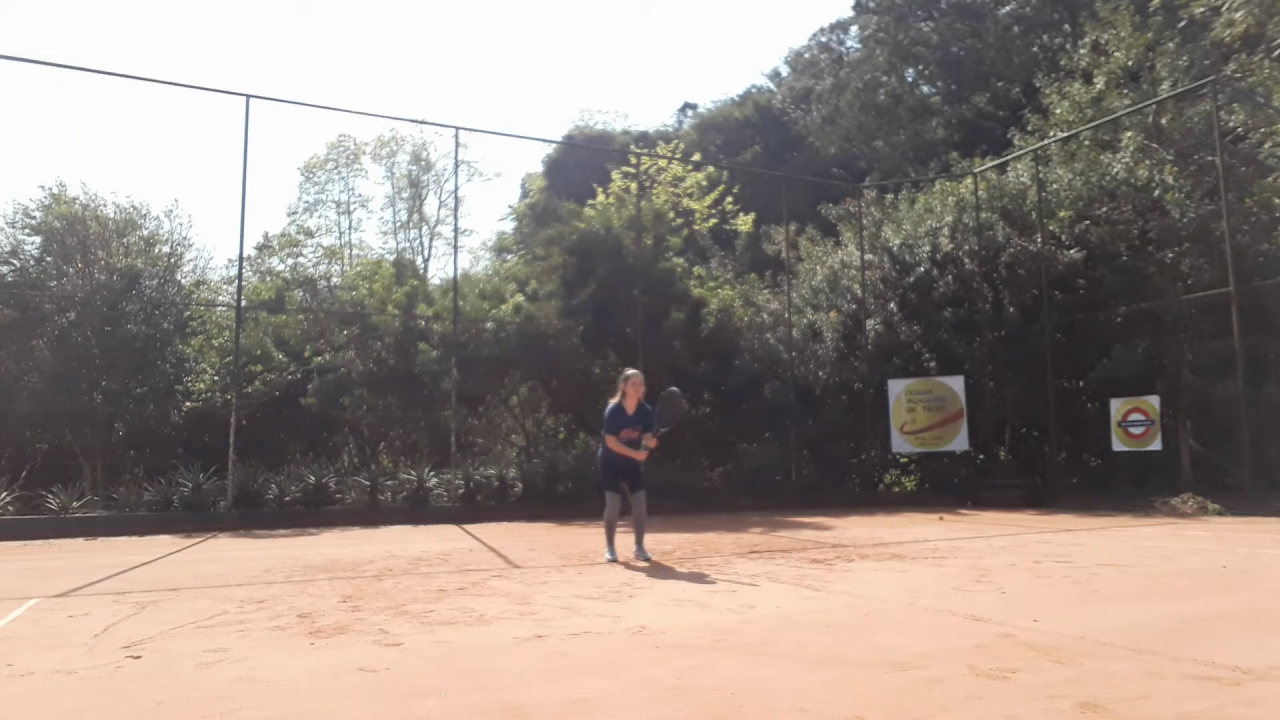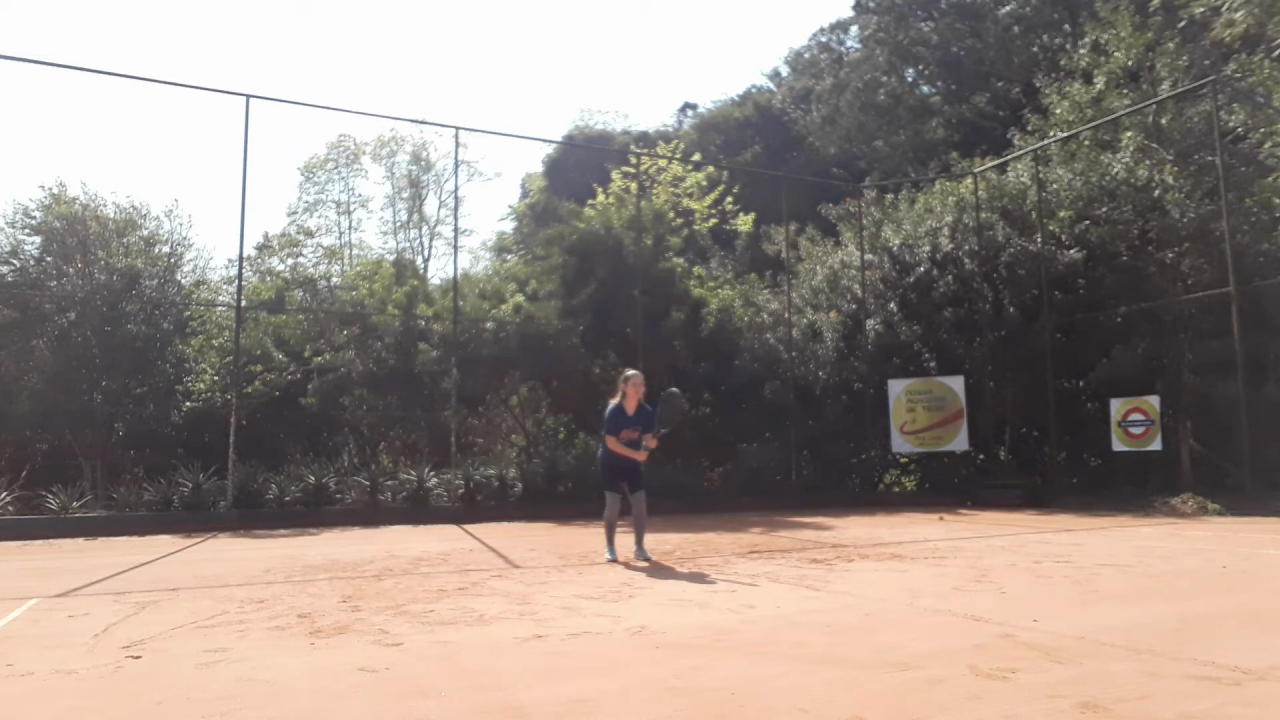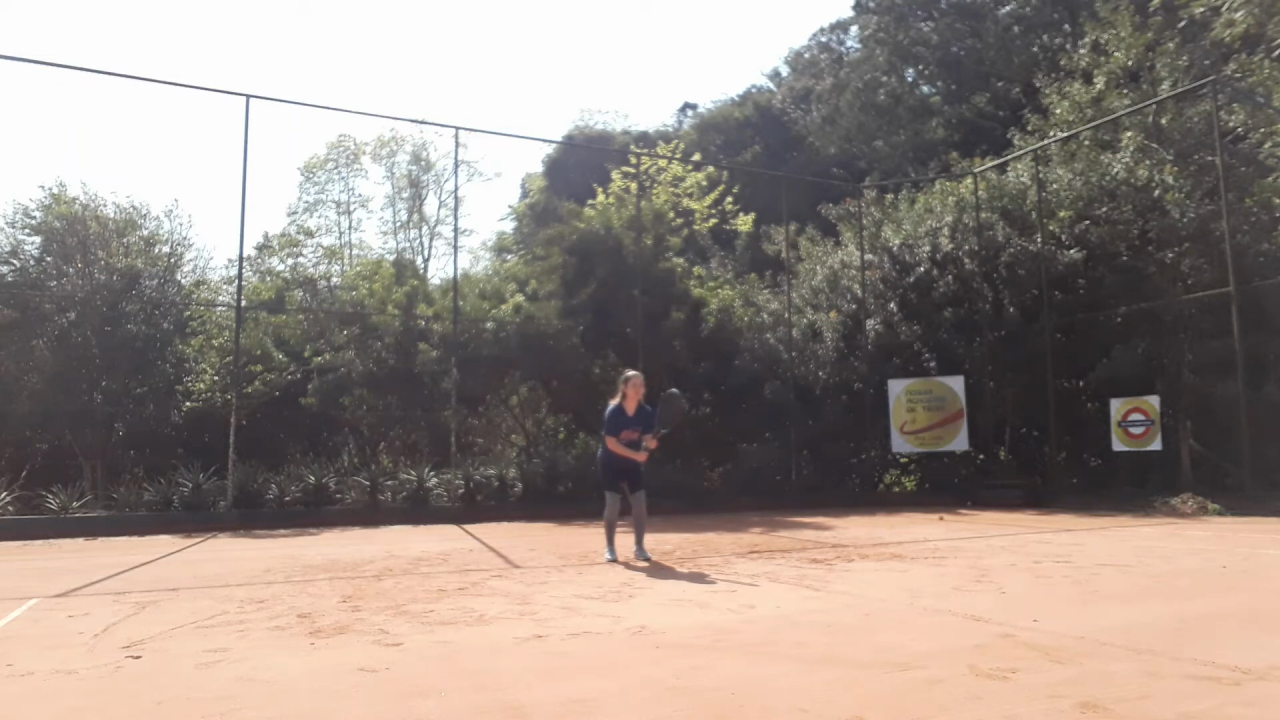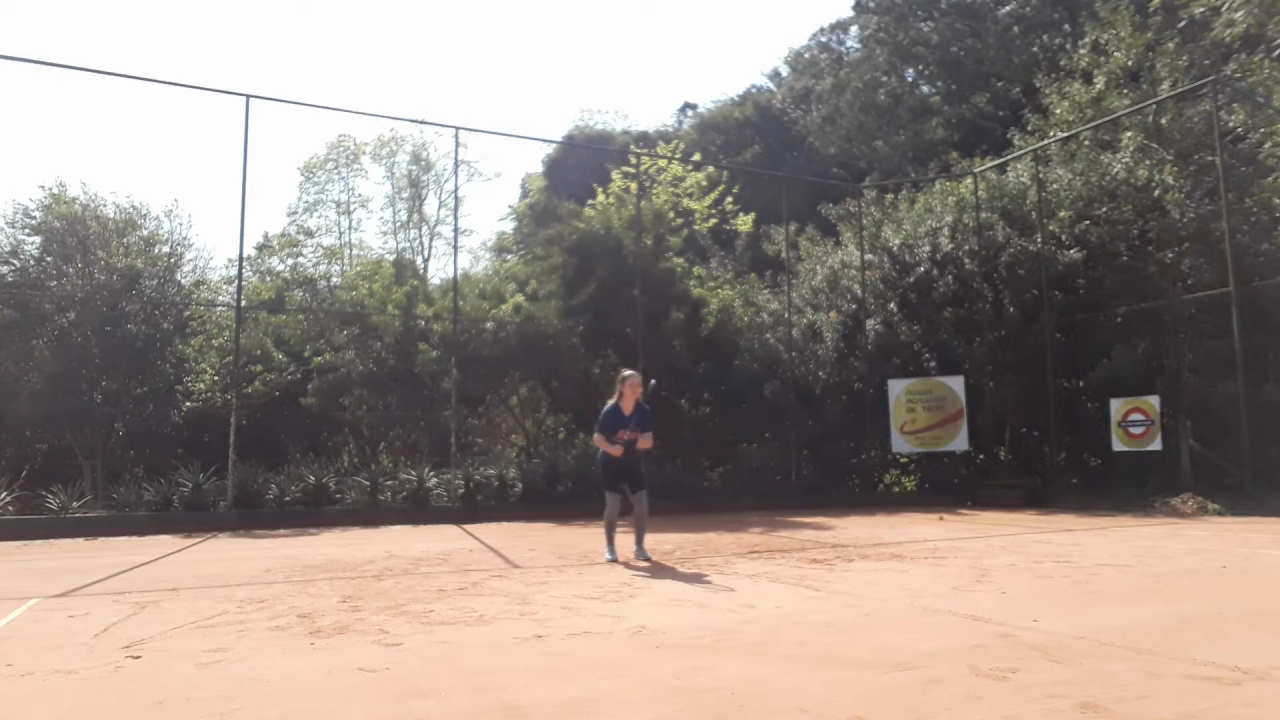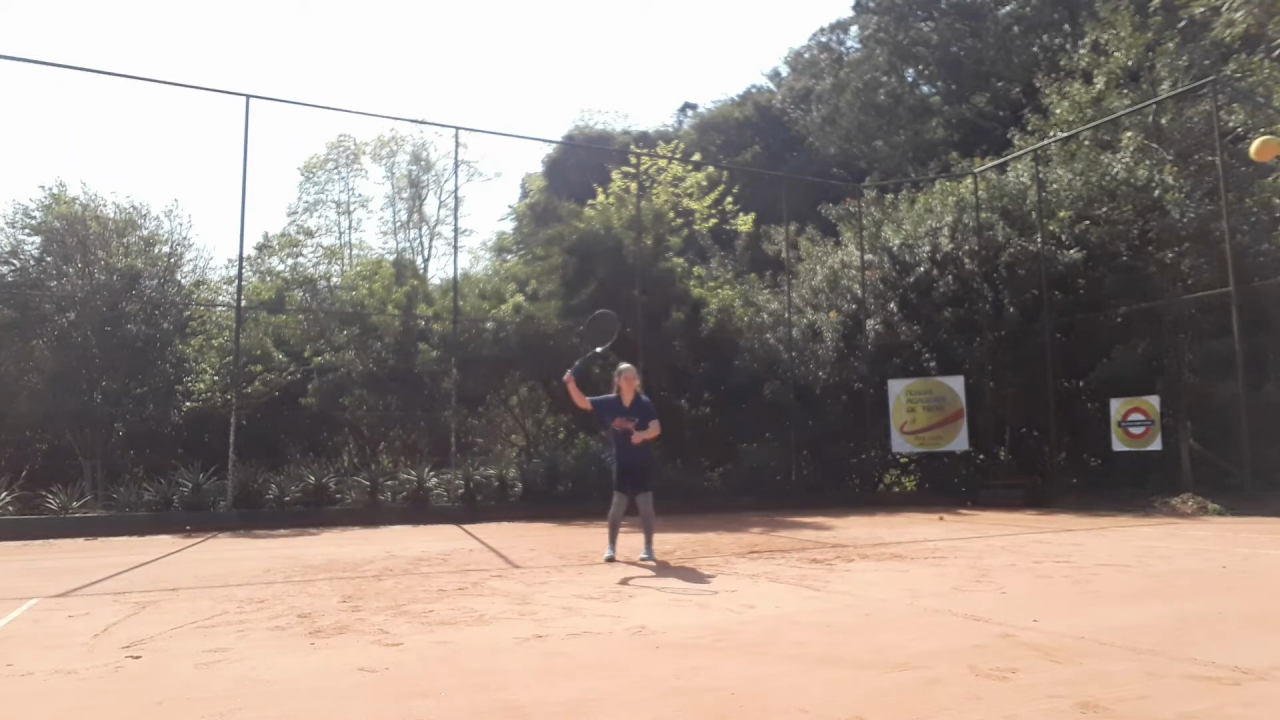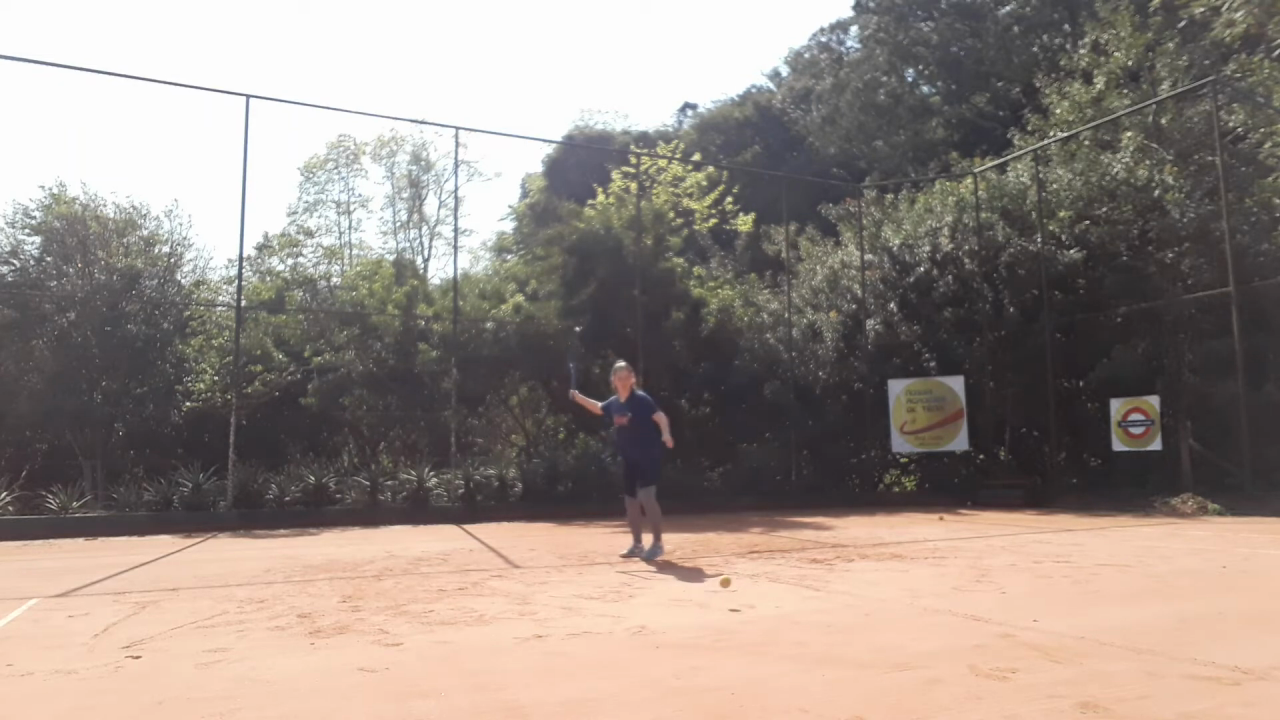
dt=0.4s
person 1, frame 1
left shoulder: (646, 411)
right shoulder: (613, 410)
left elbow: (646, 438)
right elbow: (610, 442)
left wrist: (650, 443)
right wrist: (635, 453)
left hip: (632, 464)
right hip: (611, 463)
left knee: (640, 503)
right knee: (613, 504)
left ankle: (639, 547)
right ankle: (610, 548)
person 1, frame 2
left shoulder: (646, 412)
right shoulder: (613, 411)
left elbow: (647, 439)
right elbow: (611, 443)
left wrist: (650, 443)
right wrist: (635, 453)
left hip: (633, 464)
right hip: (611, 463)
left knee: (640, 504)
right knee: (613, 505)
left ankle: (639, 547)
right ankle: (610, 548)
person 1, frame 3
left shoulder: (646, 413)
right shoulder: (613, 411)
left elbow: (647, 439)
right elbow: (611, 443)
left wrist: (651, 444)
right wrist: (635, 454)
left hip: (633, 464)
right hip: (610, 463)
left knee: (640, 504)
right knee: (613, 505)
left ankle: (639, 547)
right ankle: (610, 548)
person 1, frame 4
left shoulder: (644, 412)
right shoulder: (611, 410)
left elbow: (649, 440)
right elbow: (598, 439)
left wrist: (644, 442)
right wrist: (610, 448)
left hip: (633, 464)
right hip: (611, 463)
left knee: (641, 503)
right knee: (613, 504)
left ankle: (640, 548)
right ankle: (610, 549)
person 1, frame 5
left shoulder: (644, 404)
right shoulder: (609, 402)
left elbow: (656, 428)
right elbow: (582, 402)
left wrist: (642, 435)
right wrist: (571, 384)
left hip: (642, 461)
right hip: (621, 461)
left knee: (645, 503)
right knee: (618, 503)
left ankle: (649, 547)
right ankle: (611, 546)
person 1, frame 6
left shoulder: (640, 399)
right shoulder: (613, 402)
left elbow: (661, 417)
right elbow: (599, 407)
left wrist: (665, 435)
right wrist: (578, 397)
left hip: (647, 456)
right hip: (629, 459)
left knee: (647, 497)
right knee: (631, 502)
left ankle: (657, 543)
right ankle: (637, 545)
